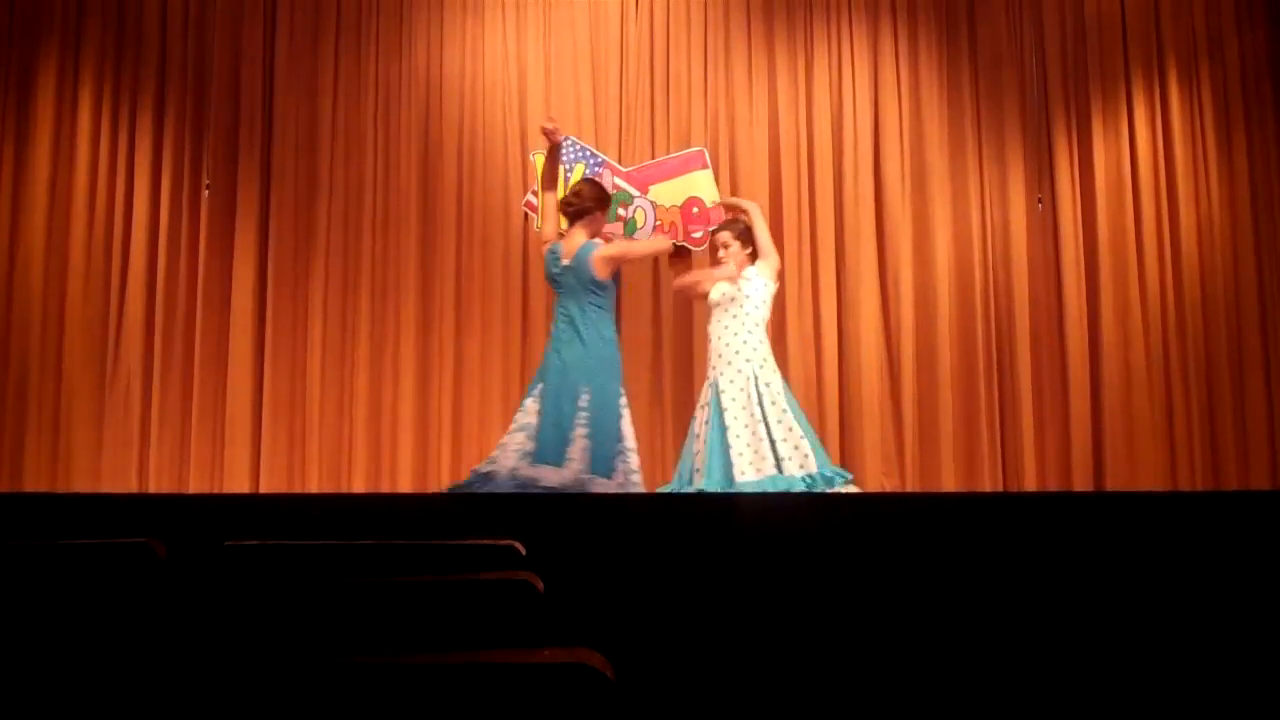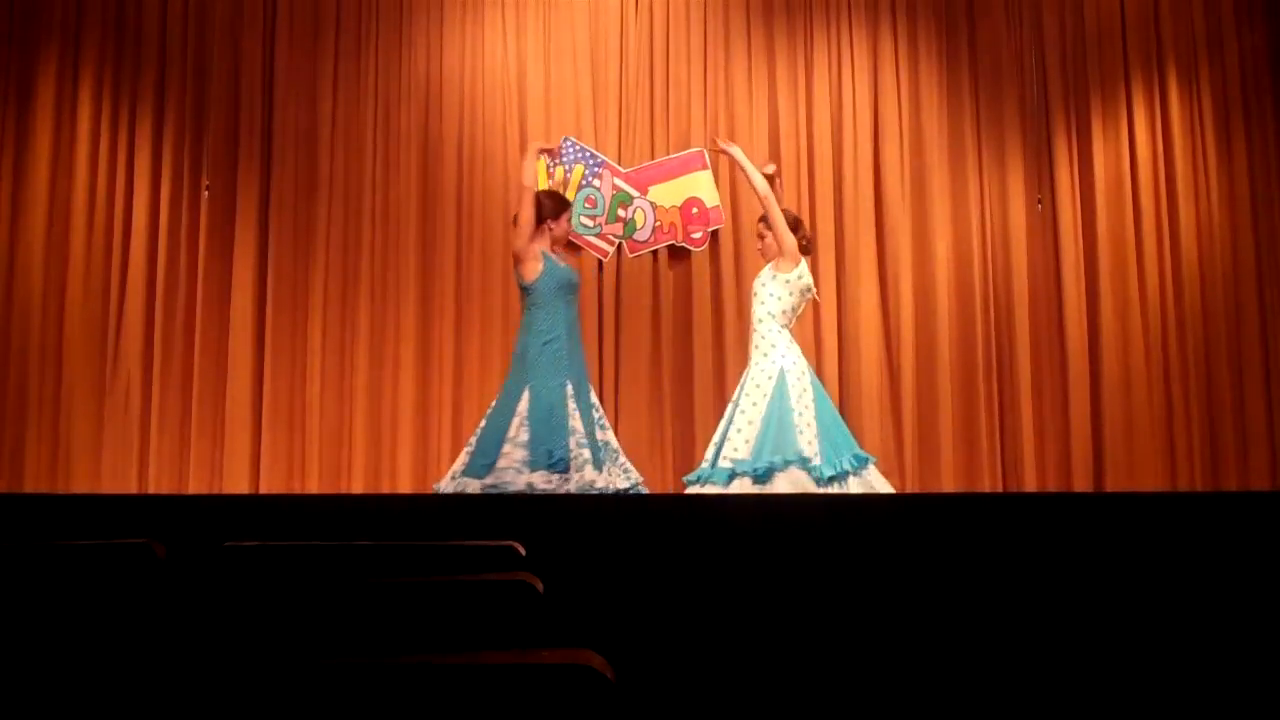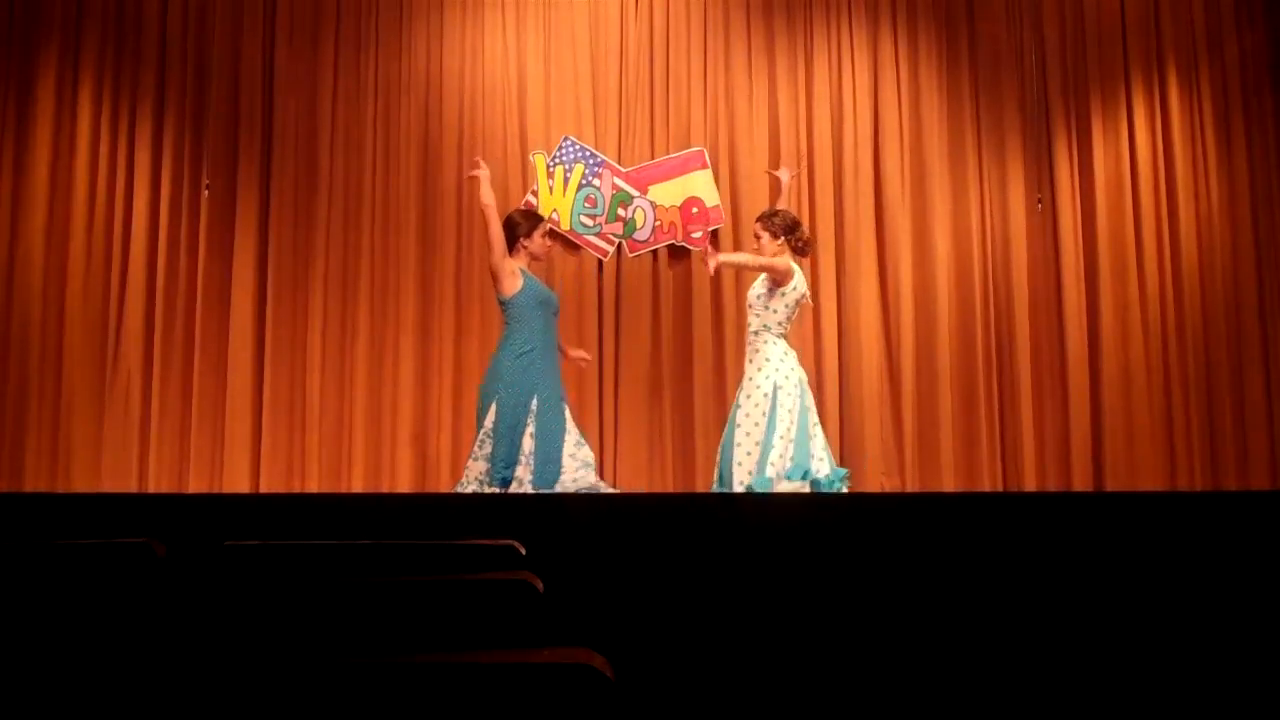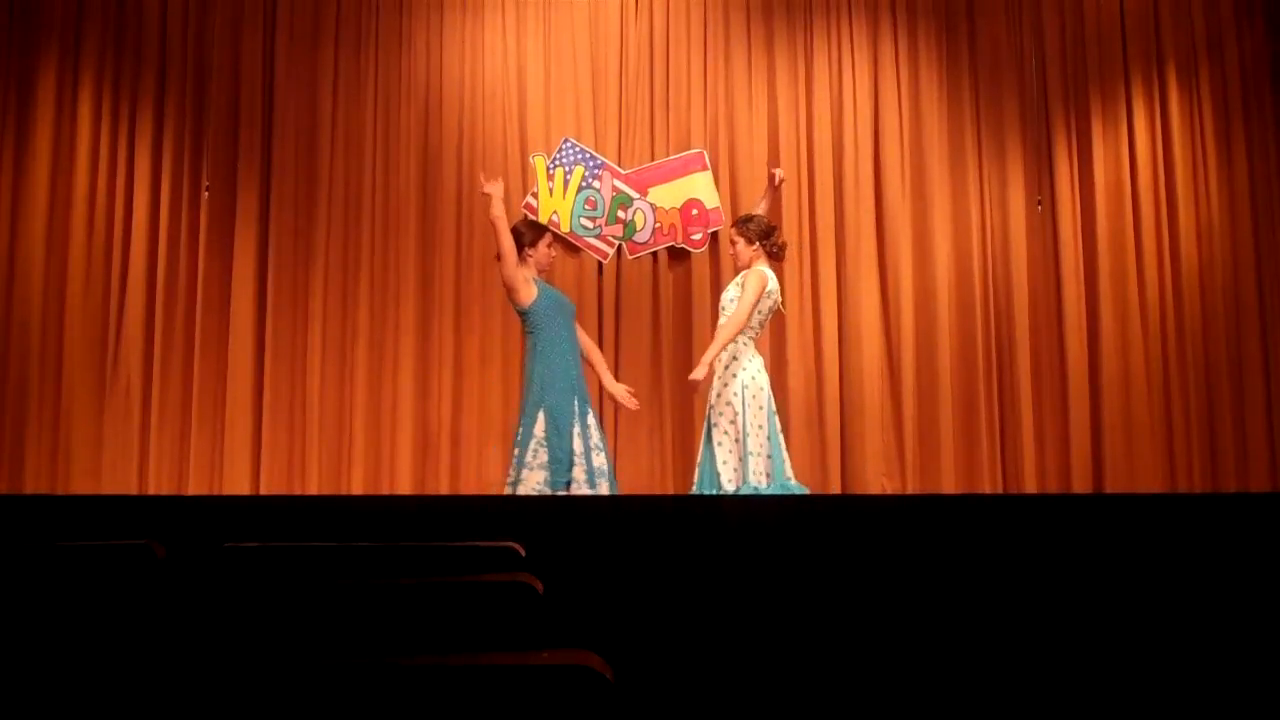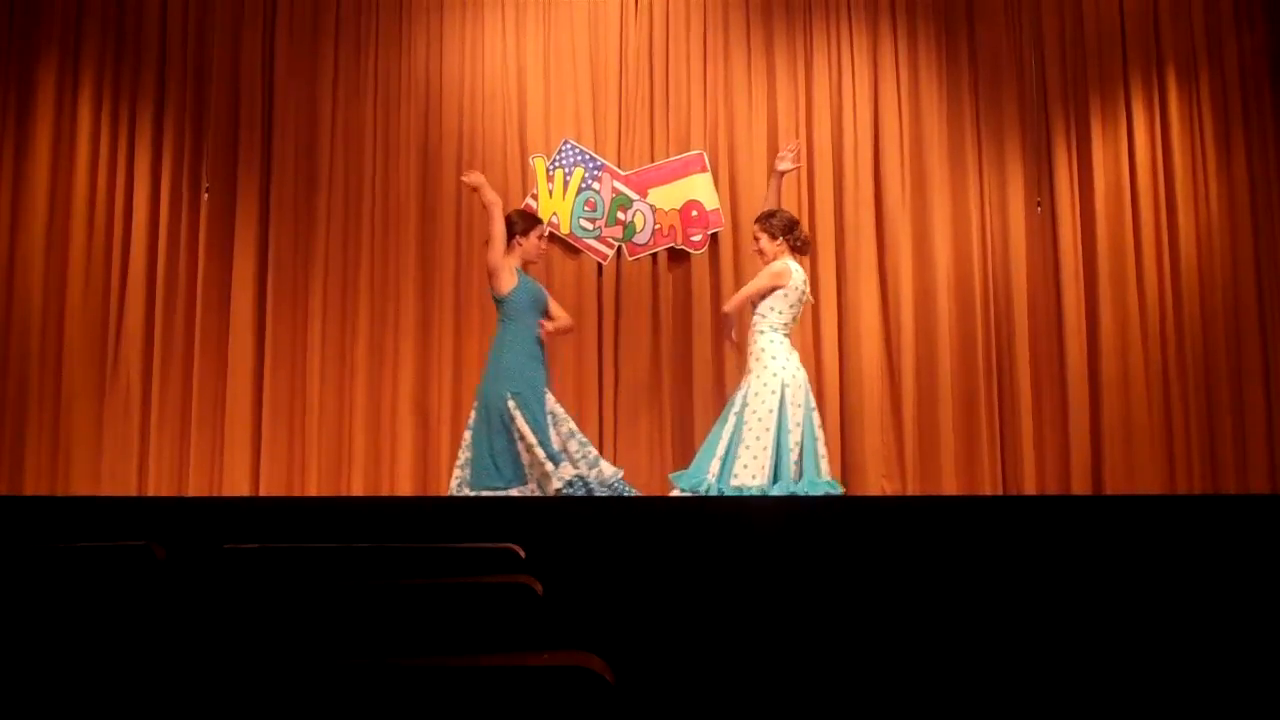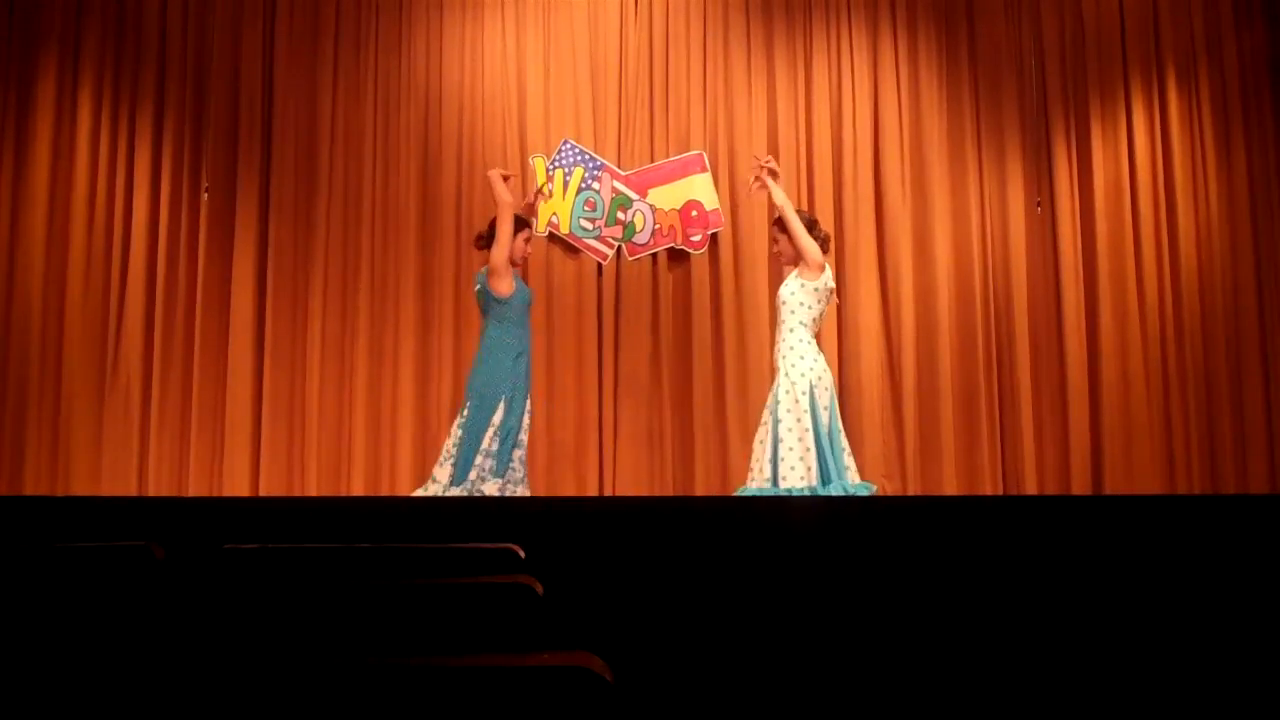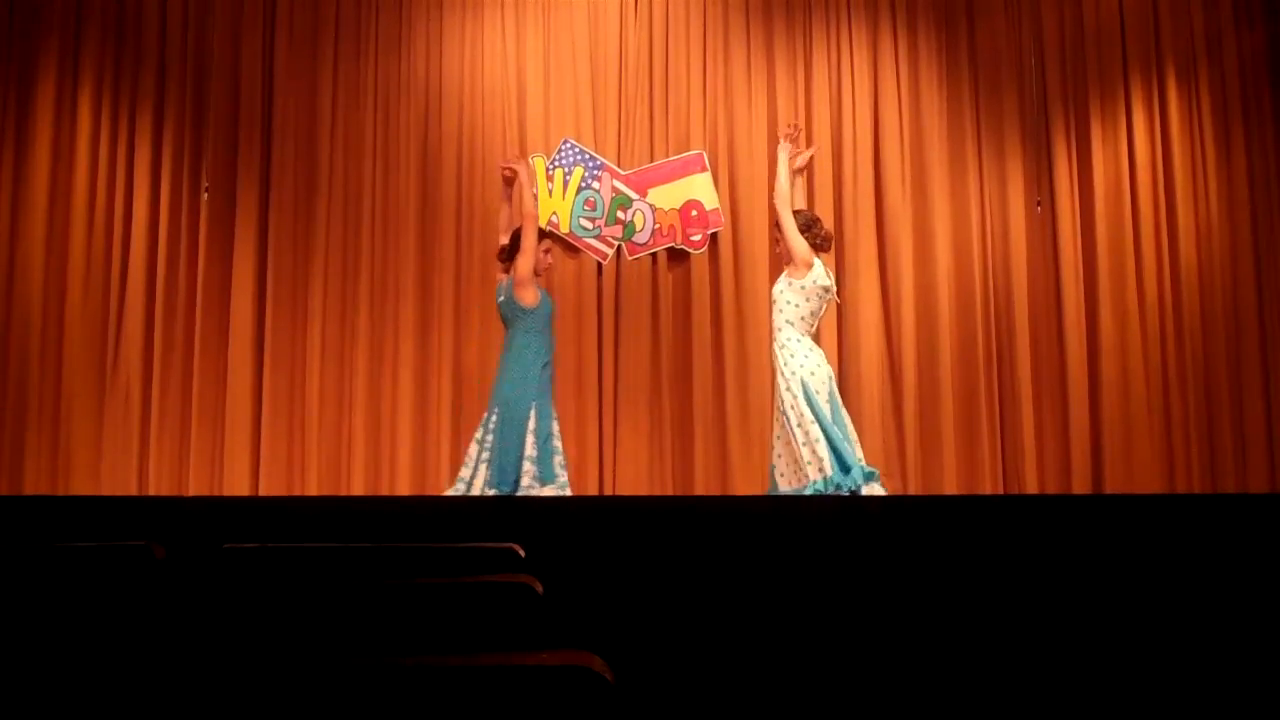
dt=0.5s
person 1, frame 1
left shoulder: (765, 271)
right shoulder: (716, 286)
left elbow: (753, 209)
right elbow: (681, 284)
left wrist: (737, 206)
right wrist: (716, 275)
left hip: (755, 373)
right hip: (720, 378)
left knee: (773, 455)
right knee: (721, 461)
person 1, frame 2
left shoulder: (790, 260)
right shoulder: (787, 268)
left elbow: (767, 200)
right elbow: (772, 212)
left wrist: (737, 154)
right wrist: (766, 179)
left hip: (777, 364)
right hip: (771, 364)
left knee: (769, 447)
right knee: (764, 449)
person 1, frame 3
left shoulder: (784, 270)
right shoulder: (783, 271)
left elbow: (757, 261)
right elbow: (779, 224)
left wrist: (723, 258)
right wrist: (784, 186)
left hip: (772, 373)
right hip: (767, 371)
left knee: (767, 459)
right knee: (755, 455)
person 1, frame 4
left shoulder: (757, 276)
right shoulder: (760, 274)
left elbow: (737, 321)
right elbow: (755, 227)
left wrist: (706, 360)
right wrist: (769, 192)
left hip: (738, 374)
right hip: (740, 372)
left knee: (745, 463)
right knee: (741, 462)
person 1, frame 5
left shoulder: (780, 270)
right shoulder: (788, 269)
left elbow: (729, 307)
right elbow: (771, 220)
left wrist: (731, 331)
right wrist: (777, 176)
left hip: (773, 371)
right hip: (772, 371)
left knee: (759, 459)
right knee: (773, 460)
person 1, frame 6
left shoulder: (816, 265)
right shoulder: (803, 272)
left elbow: (786, 210)
right elbow: (786, 217)
left wrist: (770, 182)
right wrist: (771, 180)
left hip: (801, 371)
right hip: (795, 371)
left knee: (798, 461)
right knee: (797, 461)
person 1, frame 7
left shoulder: (804, 263)
right shoulder: (814, 270)
left elbow: (782, 208)
right elbow: (795, 215)
left wrist: (784, 159)
right wrist: (795, 173)
left hip: (798, 368)
right hip: (806, 365)
left knee: (817, 457)
right knee: (815, 456)
person 2, frame 1
left shoulder: (550, 248)
right shoulder: (604, 253)
left elbow: (548, 189)
right elbow: (663, 244)
left wrist: (553, 149)
right wrist: (628, 247)
left hip: (559, 360)
right hip: (596, 363)
left knee: (547, 438)
right knee: (594, 445)
person 2, frame 2
left shoulder: (552, 257)
right shoulder: (527, 254)
right elbow: (527, 195)
right wrist: (533, 153)
left hip: (565, 368)
right hip: (541, 366)
left knee: (570, 453)
right knee: (528, 452)
person 2, frame 3
left shoulder: (531, 281)
right shoulder: (506, 271)
right elbow: (488, 208)
left wrist: (566, 350)
right wrist: (484, 178)
left hip: (542, 386)
right hip: (515, 383)
left knee: (545, 464)
right knee: (511, 464)
person 2, frame 4
left shoulder: (547, 292)
right shoulder: (518, 282)
left elbow: (580, 339)
right elbow: (499, 222)
left wrist: (610, 383)
right wrist: (495, 195)
left hip: (571, 392)
right hip: (548, 391)
left knee: (580, 472)
right knee: (546, 474)
person 2, frame 5
left shoulder: (530, 284)
right shoulder: (501, 271)
left elbow: (566, 319)
right elbow: (494, 205)
left wrist: (554, 326)
right wrist: (480, 185)
left hip: (528, 383)
right hip: (512, 384)
left knee: (523, 465)
right knee: (554, 457)
person 2, frame 6
left shoulder: (491, 276)
right shoulder: (497, 272)
left elbow: (508, 216)
right elbow: (505, 206)
left wrist: (527, 208)
right wrist: (495, 179)
left hip: (498, 383)
right hip: (498, 384)
left knee: (489, 467)
right knee: (484, 469)
person 2, frame 7
left shoulder: (505, 283)
right shoulder: (522, 284)
left elbow: (505, 234)
right elbow: (529, 219)
left wrist: (509, 188)
right wrist: (521, 179)
left hip: (519, 393)
right hip: (525, 394)
left knee: (501, 473)
right knee: (525, 477)
